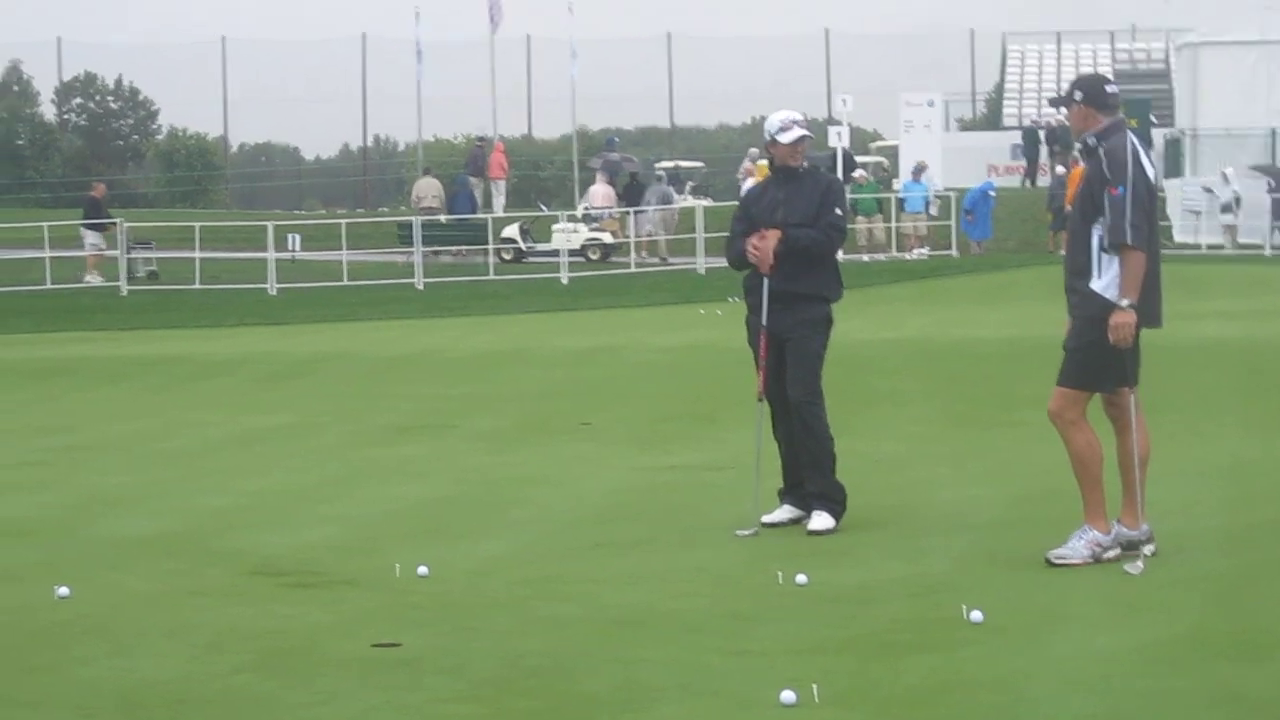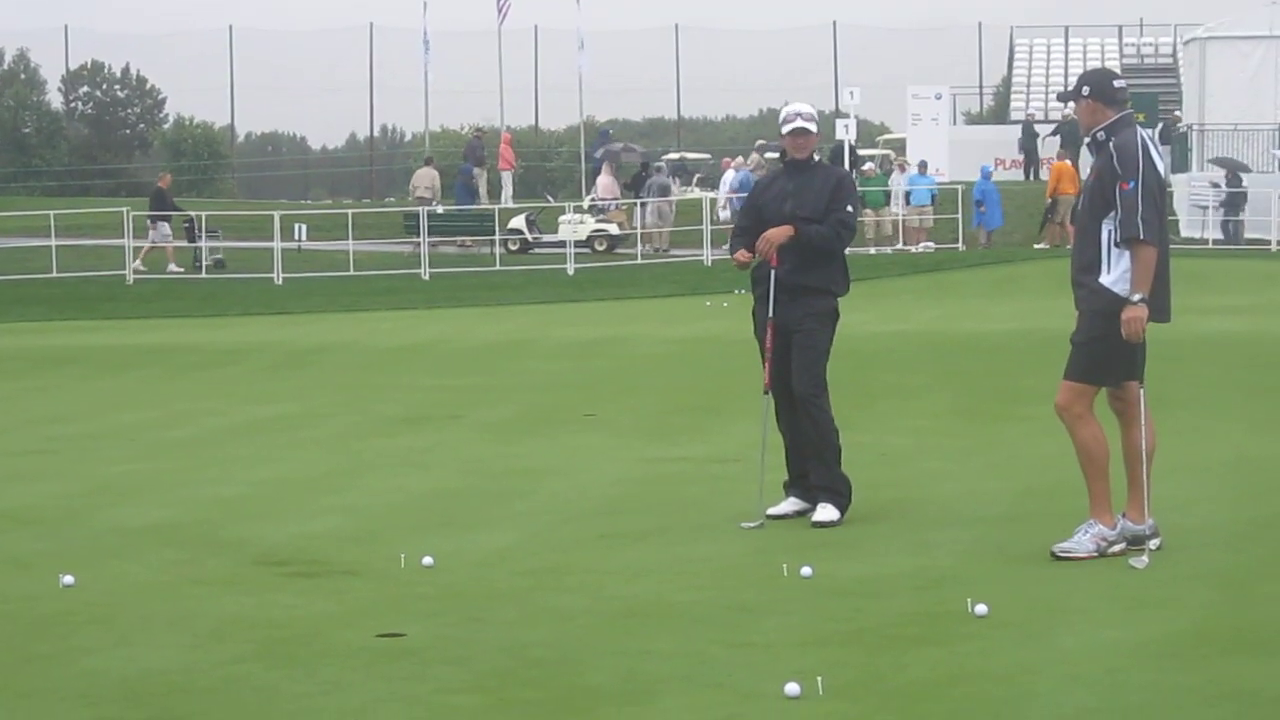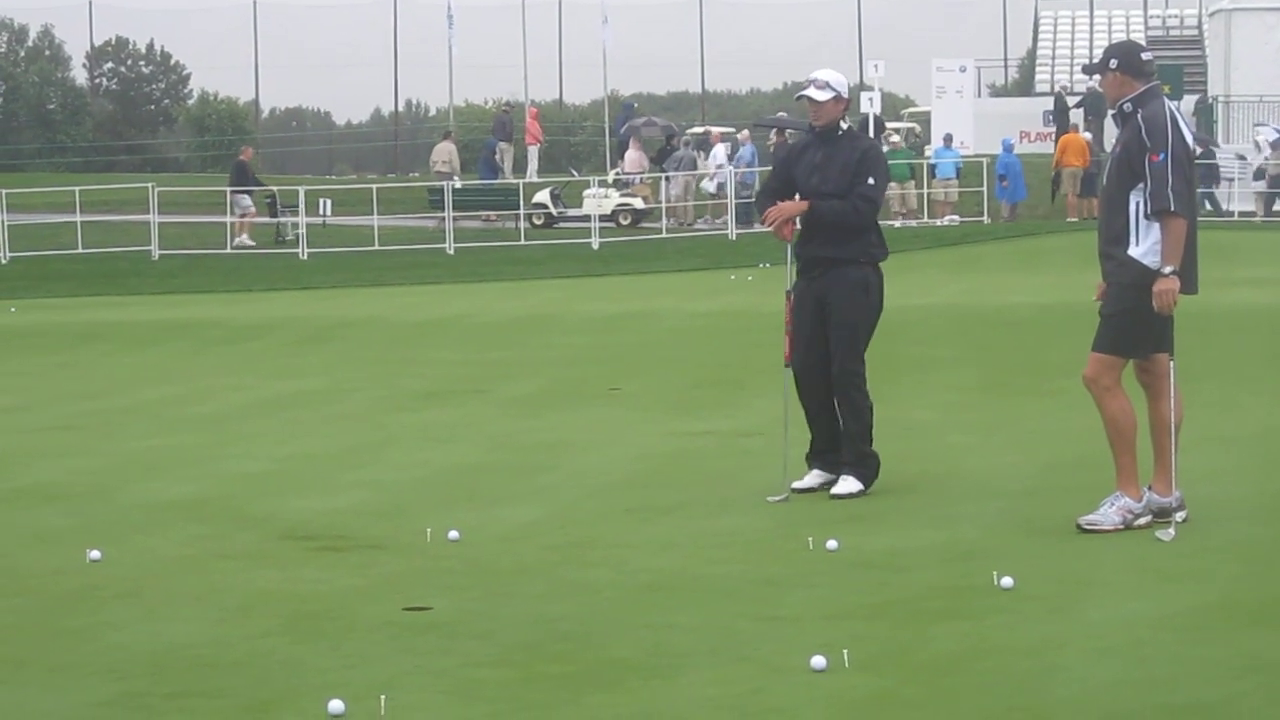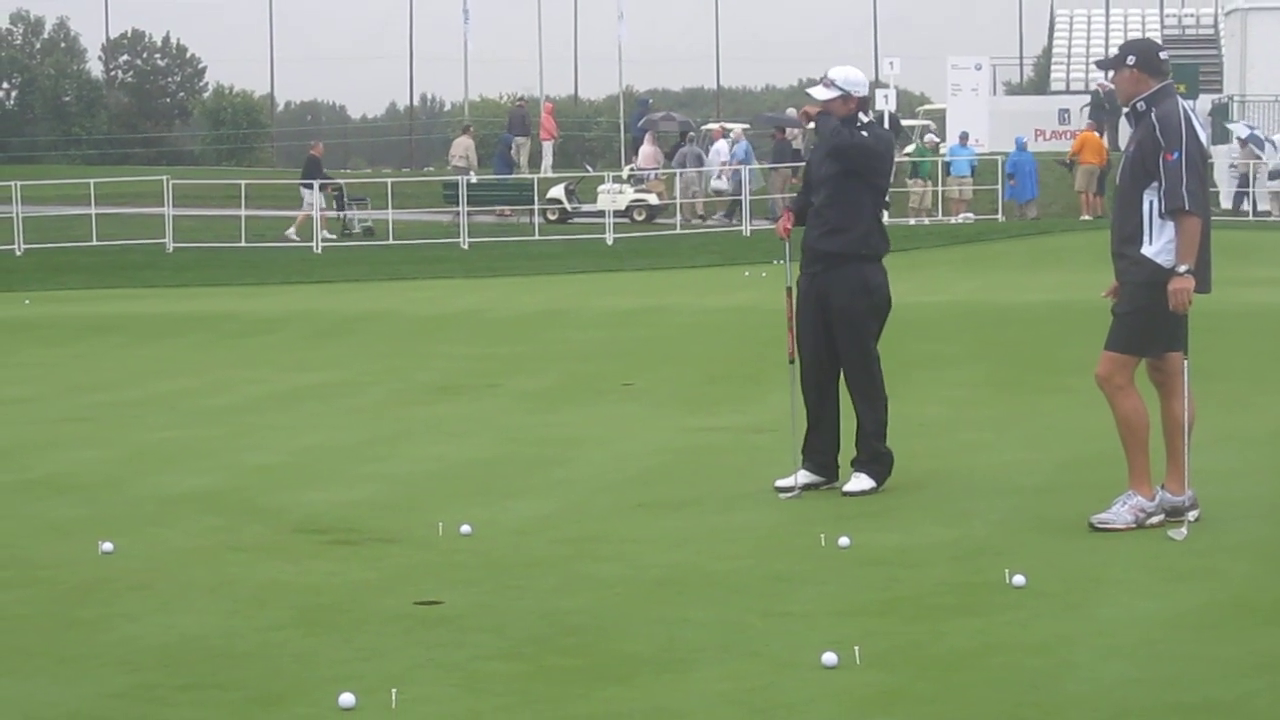
dt=1s
person 1, frame 1
left shoulder: (1116, 154)
right shoulder: (1111, 151)
left elbow: (1133, 237)
left wrist: (1126, 304)
left hip: (1110, 304)
right hip: (1105, 304)
left knee: (1065, 409)
right knee: (1120, 407)
left ankle: (1099, 531)
right ankle: (1132, 527)
person 1, frame 2
left shoulder: (1127, 149)
right shoulder: (1117, 147)
left elbow: (1144, 232)
left wrist: (1138, 298)
left hip: (1118, 300)
right hip: (1112, 298)
left knee: (1072, 403)
right knee: (1125, 403)
left ankle: (1105, 525)
right ankle: (1137, 522)
person 1, frame 3
left shoulder: (1155, 121)
right shoulder: (1141, 120)
left elbow: (1174, 203)
left wrist: (1170, 271)
right wrist: (1117, 271)
left hip: (1147, 273)
right hip: (1138, 271)
left knee: (1100, 375)
right knee: (1153, 376)
left ankle: (1131, 497)
right ankle: (1163, 495)
person 1, frame 4
left shoulder: (1169, 119)
right shoulder: (1153, 119)
left elbow: (1188, 202)
left wrist: (1184, 269)
right wrist: (1130, 271)
left hip: (1161, 272)
right hip: (1151, 271)
left knee: (1113, 374)
right knee: (1166, 376)
left ankle: (1144, 496)
right ankle: (1176, 494)
person 2, frame 1
left shoulder: (825, 186)
right shoulder: (756, 195)
left elbow: (831, 237)
right elbow: (734, 251)
left wrist: (782, 235)
right wrist: (747, 248)
left hip: (808, 308)
right hip: (763, 309)
left knee: (804, 399)
right knee: (779, 403)
left ankle: (826, 500)
right ankle: (796, 496)
person 2, frame 2
left shoulder: (836, 181)
right shoulder: (765, 185)
left elbow: (840, 234)
right elbow: (742, 233)
left wrist: (793, 231)
right wrist: (741, 252)
left hip: (815, 302)
right hip: (769, 301)
left knee: (809, 391)
right knee: (783, 395)
left ankle: (831, 493)
right ankle: (802, 489)
person 2, frame 3
left shoulder: (865, 151)
right shoulder: (799, 151)
left elbow: (862, 209)
right elbow: (768, 195)
left wrist: (806, 207)
right wrist: (780, 215)
left hip: (854, 273)
right hip: (811, 271)
left knee: (846, 370)
right knee: (808, 370)
left ankle: (859, 466)
right ankle: (826, 460)
person 2, frame 4
left shoulder: (876, 141)
right shoulder: (826, 141)
left elbow: (842, 145)
left wrist: (822, 117)
right wrist: (793, 214)
left hip: (856, 271)
right hip: (816, 268)
left knee: (861, 369)
right knee: (815, 370)
left ankle: (872, 464)
right ankle: (819, 463)
